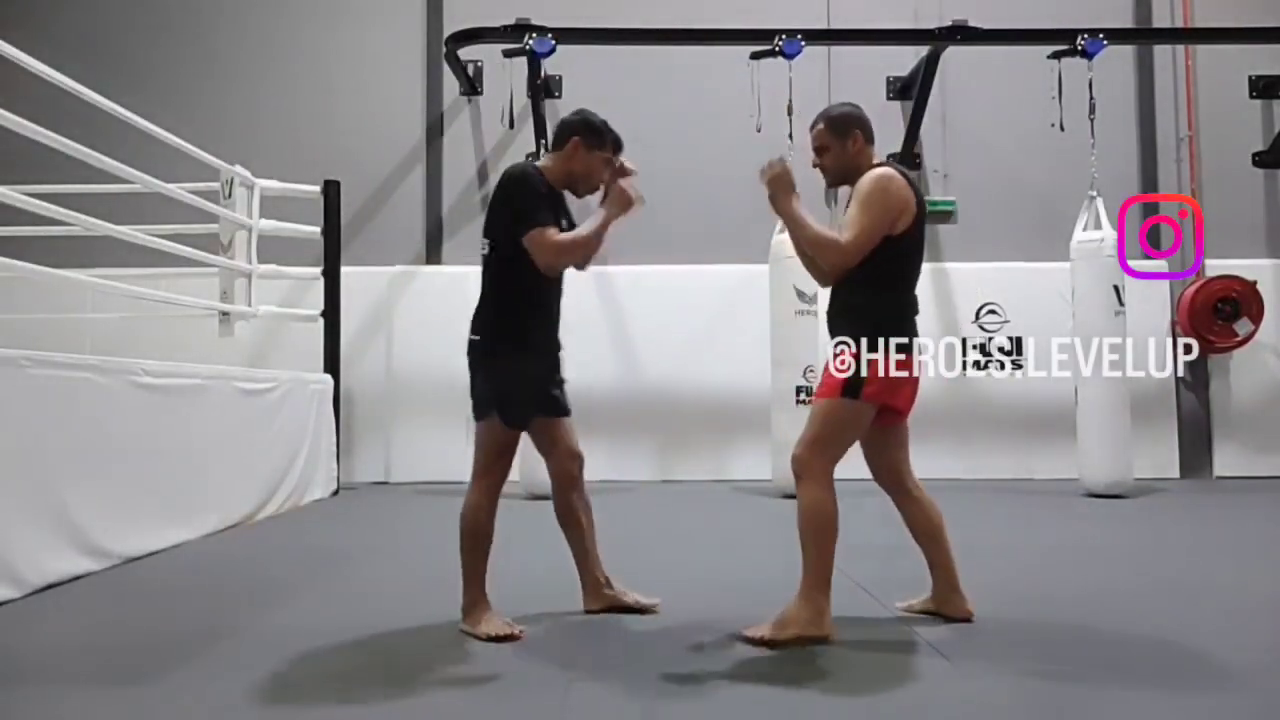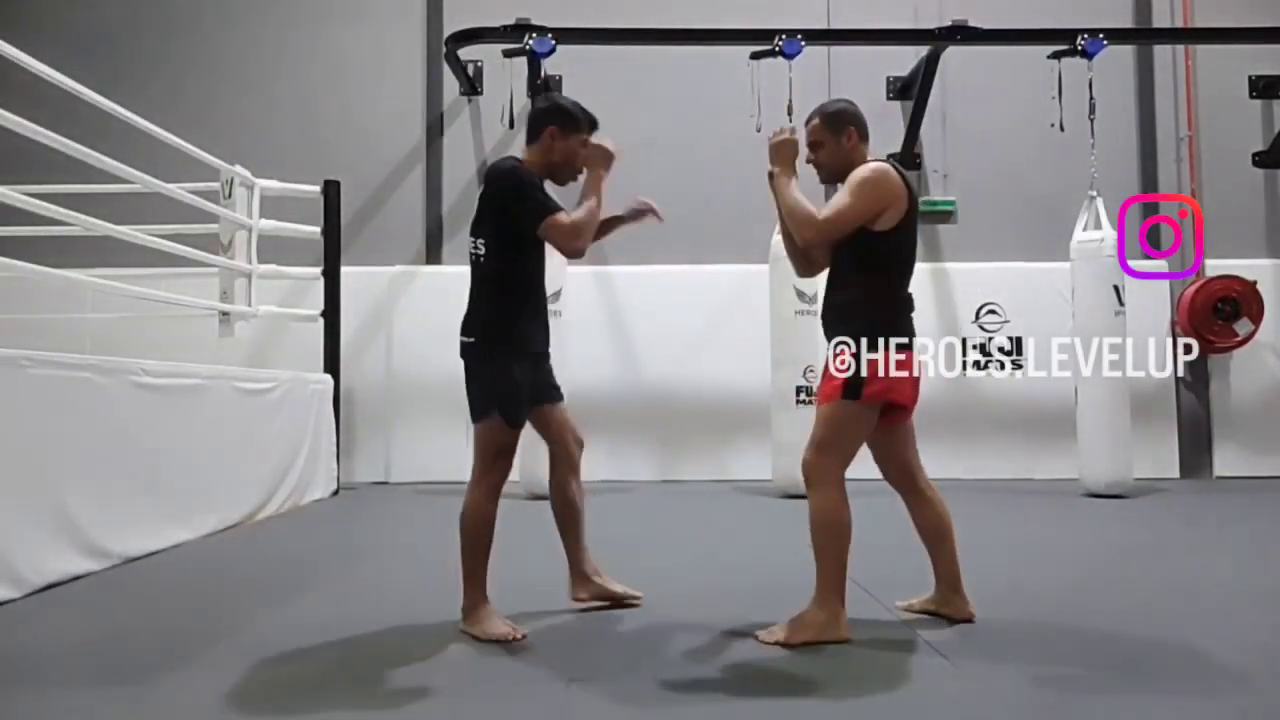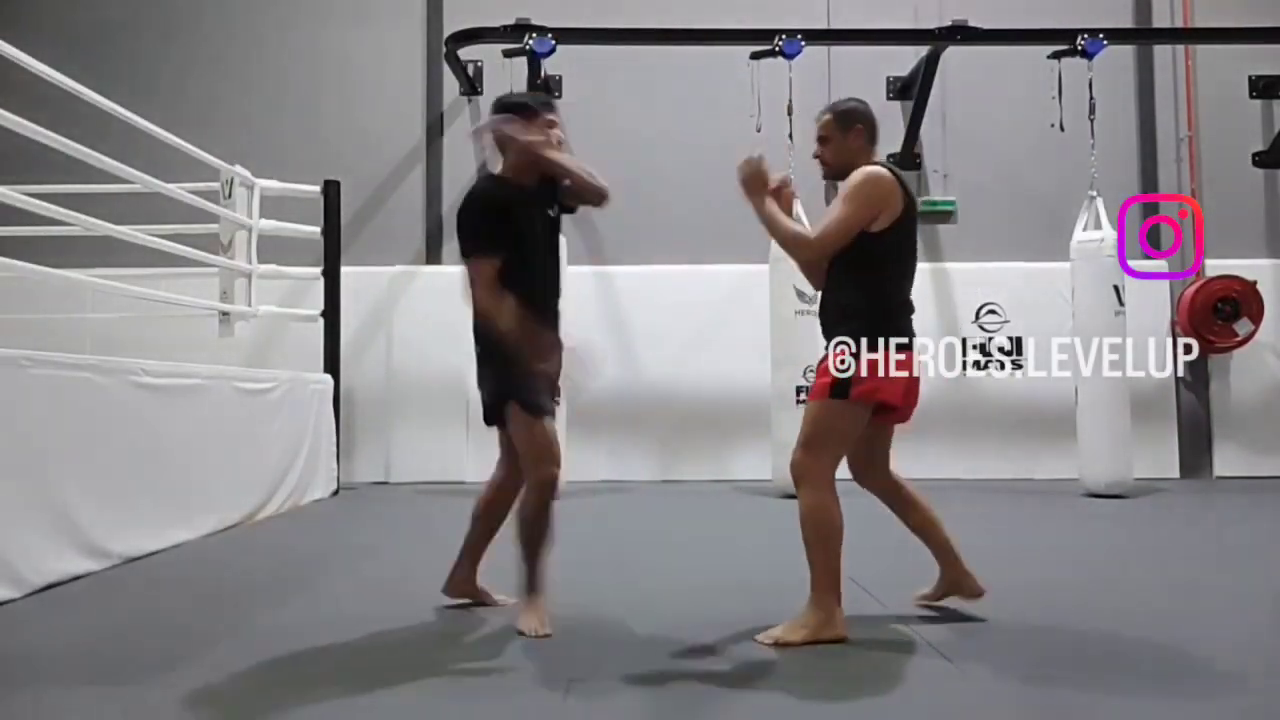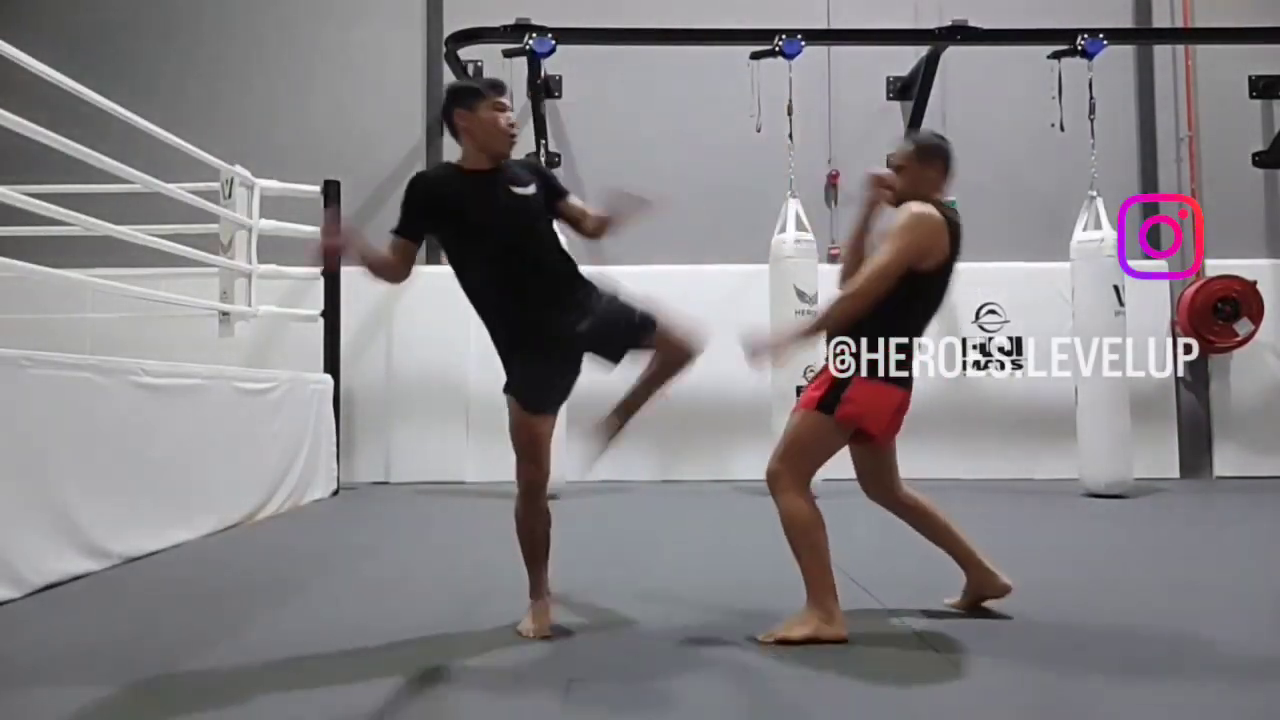
dt=0.2s
person 1, frame 1
left shoulder: (553, 195)
right shoulder: (522, 183)
left elbow: (579, 254)
right elbow: (552, 258)
left wrist: (611, 200)
right wrist: (608, 212)
left hip: (538, 352)
right hip: (502, 352)
left knee: (569, 466)
right knee: (490, 475)
left ankle: (597, 585)
right ankle: (474, 604)
person 1, frame 2
left shoulder: (525, 183)
right shoulder: (511, 178)
left elbow: (570, 237)
right elbow: (572, 241)
left wrist: (625, 217)
right wrist: (596, 180)
left hip: (524, 346)
right hip: (498, 349)
left knee: (569, 449)
right knee: (491, 473)
left ankle: (584, 575)
right ankle: (474, 605)
person 1, frame 3
left shoulder: (542, 184)
right shoulder: (487, 201)
left elbow: (597, 194)
right elbow: (484, 294)
left wrist: (547, 156)
right wrist: (535, 352)
left hip: (539, 347)
right hip: (511, 352)
left knee: (516, 472)
right knee: (544, 469)
left ankle: (463, 577)
right ankle: (532, 592)
person 1, frame 4
left shoulder: (529, 174)
right shoulder: (434, 188)
left elbow: (588, 224)
right elbow: (397, 269)
left wrist: (613, 215)
right wrist: (353, 249)
left hip: (581, 305)
right hip: (529, 345)
left knee: (679, 349)
right knee: (533, 476)
left ankle: (619, 416)
right ankle: (539, 596)
person 2, frame 1
left shoulder: (882, 182)
right shoulder: (874, 192)
left elbow: (836, 257)
right elbow: (828, 273)
left wrist: (787, 204)
right wrist: (793, 212)
left hip: (873, 351)
right hip: (882, 351)
left knee: (811, 464)
right knee: (895, 477)
left ankle: (812, 609)
right ankle: (948, 593)
person 2, frame 2
left shoulder: (875, 177)
right shoulder: (863, 192)
left elbow: (814, 231)
right elbow: (808, 264)
left wrist: (783, 173)
right wrist: (782, 194)
left hip: (868, 350)
right hip: (880, 350)
left knee: (821, 468)
right knee: (906, 475)
left ankle: (828, 612)
right ankle: (950, 594)
person 2, frame 3
left shoulder: (871, 180)
right shoulder: (866, 191)
left elbow: (813, 247)
right elbow: (822, 274)
left wrist: (762, 202)
right wrist: (781, 209)
left hip: (866, 349)
right hip: (881, 351)
left knee: (810, 467)
right knee: (873, 475)
left ankle: (825, 613)
right ankle: (955, 573)
person 2, frame 4
left shoulder: (920, 219)
right shoulder: (927, 224)
left elbow: (857, 297)
right elbow: (855, 282)
left wrist: (789, 337)
right wrist: (867, 215)
left hip: (863, 369)
right hip: (885, 372)
left knee: (785, 476)
right knee: (883, 489)
left ankle: (823, 613)
right ankle: (981, 576)
